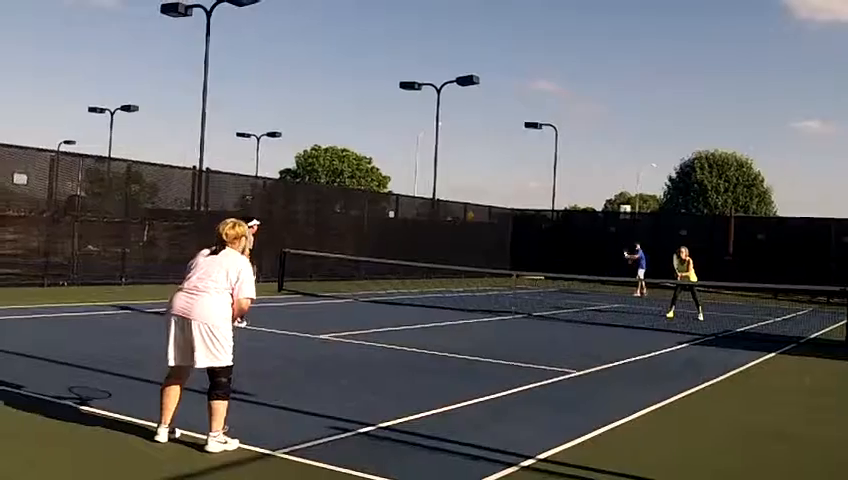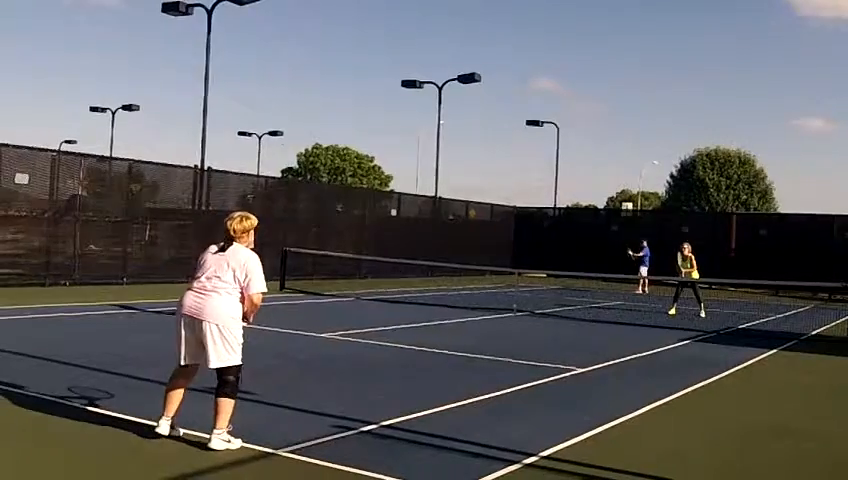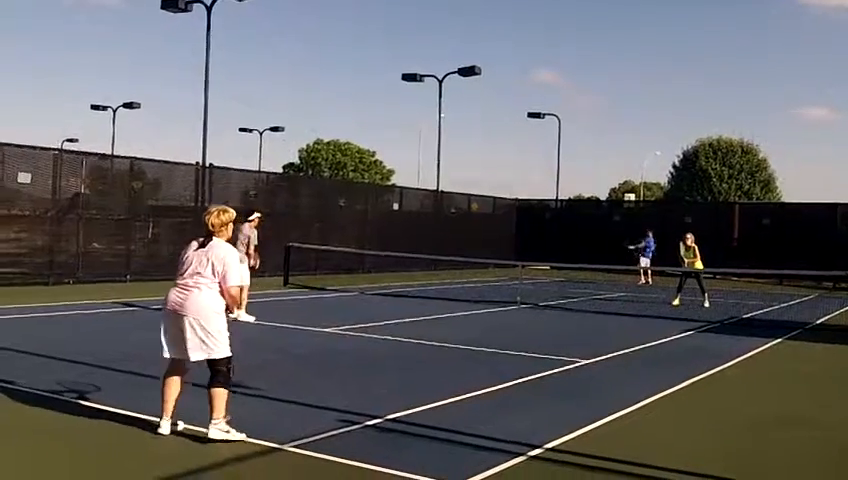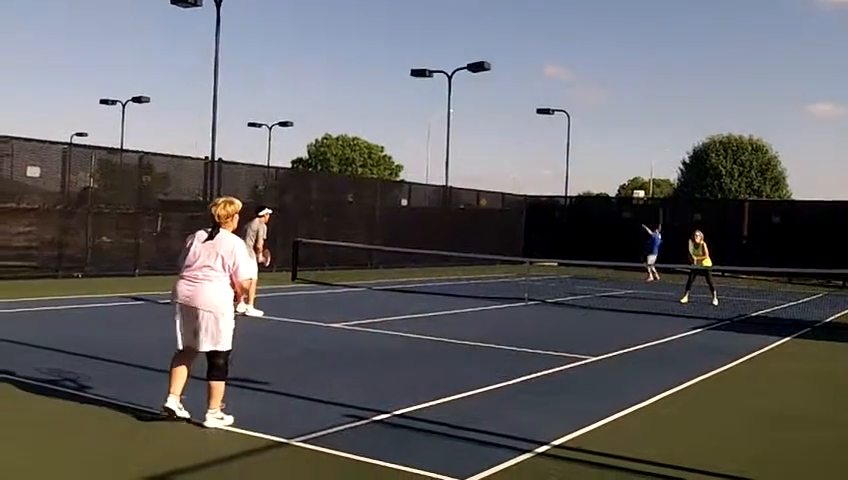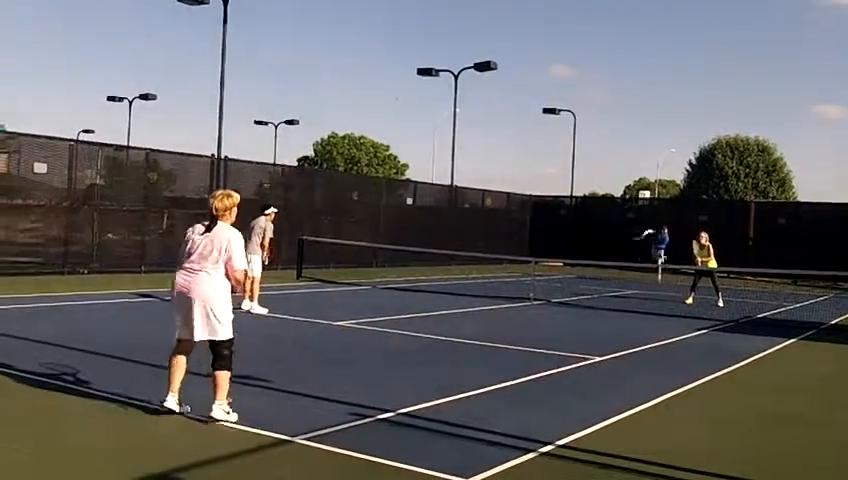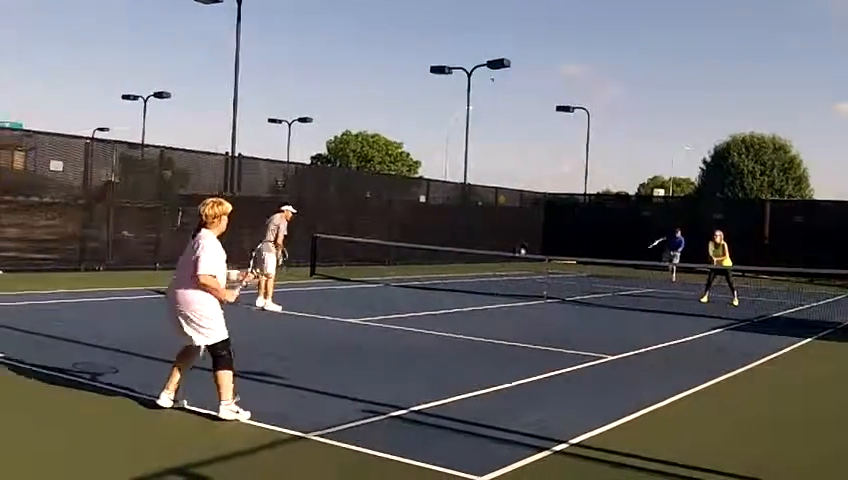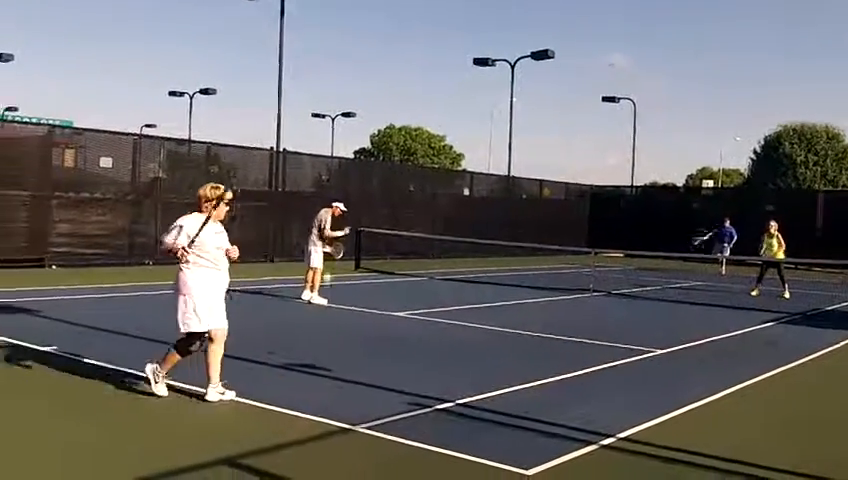
dt=0.4s
person 1, frame 1
left shoulder: (201, 255)
right shoulder: (241, 262)
right elbow: (243, 303)
right wrist: (233, 317)
left hip: (180, 308)
right hip: (210, 316)
left knee: (177, 371)
right knee: (221, 377)
left ankle: (163, 428)
right ankle: (215, 437)
person 1, frame 2
left shoulder: (210, 251)
right shoulder: (249, 258)
right elbow: (254, 298)
right wrist: (247, 315)
left hip: (190, 307)
right hip: (220, 316)
left knee: (186, 368)
right knee: (229, 375)
left ankle: (165, 421)
right ankle: (219, 435)
person 1, frame 3
left shoulder: (192, 246)
right shoulder: (227, 251)
right elbow: (232, 291)
right wrist: (232, 306)
left hip: (175, 304)
right hip: (204, 311)
left knee: (177, 364)
right knee: (221, 367)
left ankle: (166, 420)
right ankle: (218, 424)
person 1, frame 4
left shoulder: (195, 237)
right shoulder: (235, 244)
left elbow: (183, 266)
right elbow: (243, 283)
right wrist: (235, 293)
left hip: (184, 295)
right hip: (212, 302)
left knee: (186, 349)
right knee: (218, 358)
left ankle: (173, 398)
right ankle: (213, 414)
person 1, frame 5
left shoulder: (194, 230)
right shoulder: (232, 235)
left elbow: (183, 260)
right elbow: (237, 275)
right wrist: (236, 287)
left hip: (184, 288)
right hip: (210, 294)
left knee: (183, 344)
right knee: (223, 349)
left ankle: (171, 396)
right ankle: (220, 405)
person 1, frame 6
left shoulder: (201, 238)
right shoulder: (208, 242)
right elbow: (204, 278)
right wrist: (225, 295)
left hip: (187, 301)
right hip: (197, 301)
left knee: (193, 348)
right knee: (222, 351)
left ankle: (167, 395)
right ankle: (228, 405)
person 1, frame 7
left shoulder: (219, 227)
right shoulder: (190, 221)
left elbow: (221, 256)
right elbow: (166, 241)
left wrist: (232, 253)
right wrist: (177, 250)
left hip: (214, 292)
right hip: (195, 288)
left knee: (219, 335)
right knee: (196, 338)
left ankle: (215, 388)
right ankle: (157, 371)
